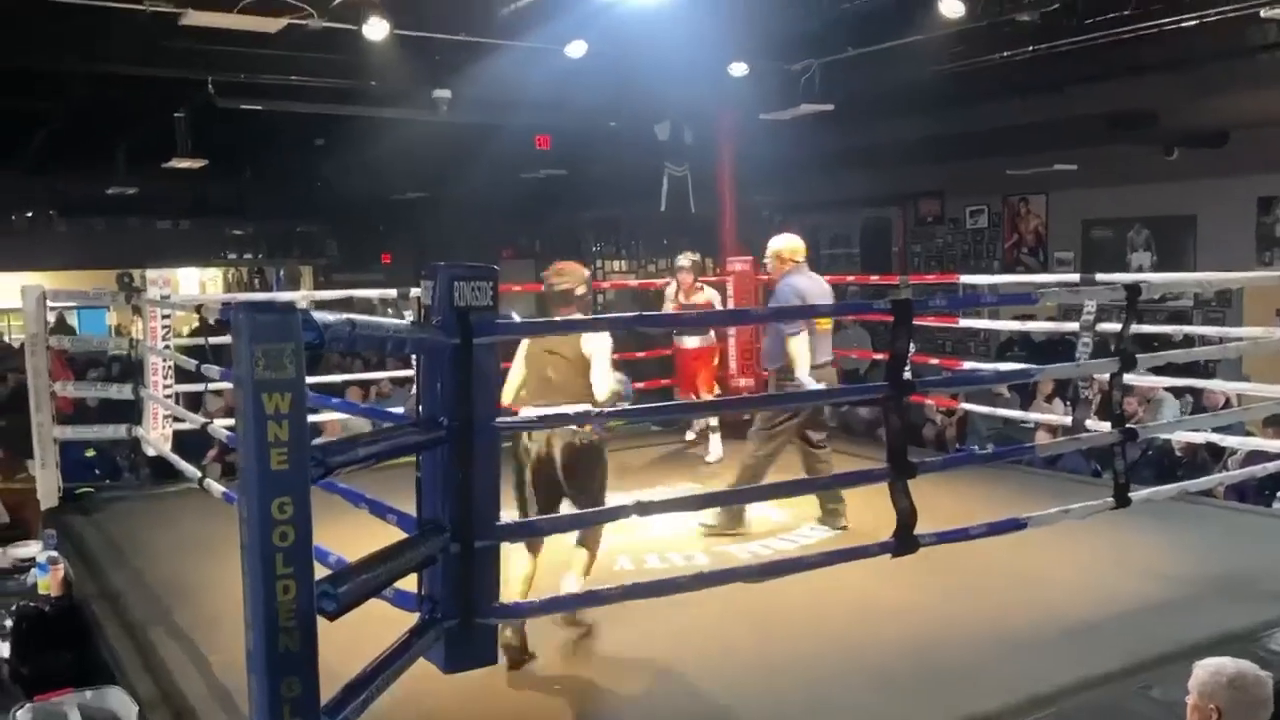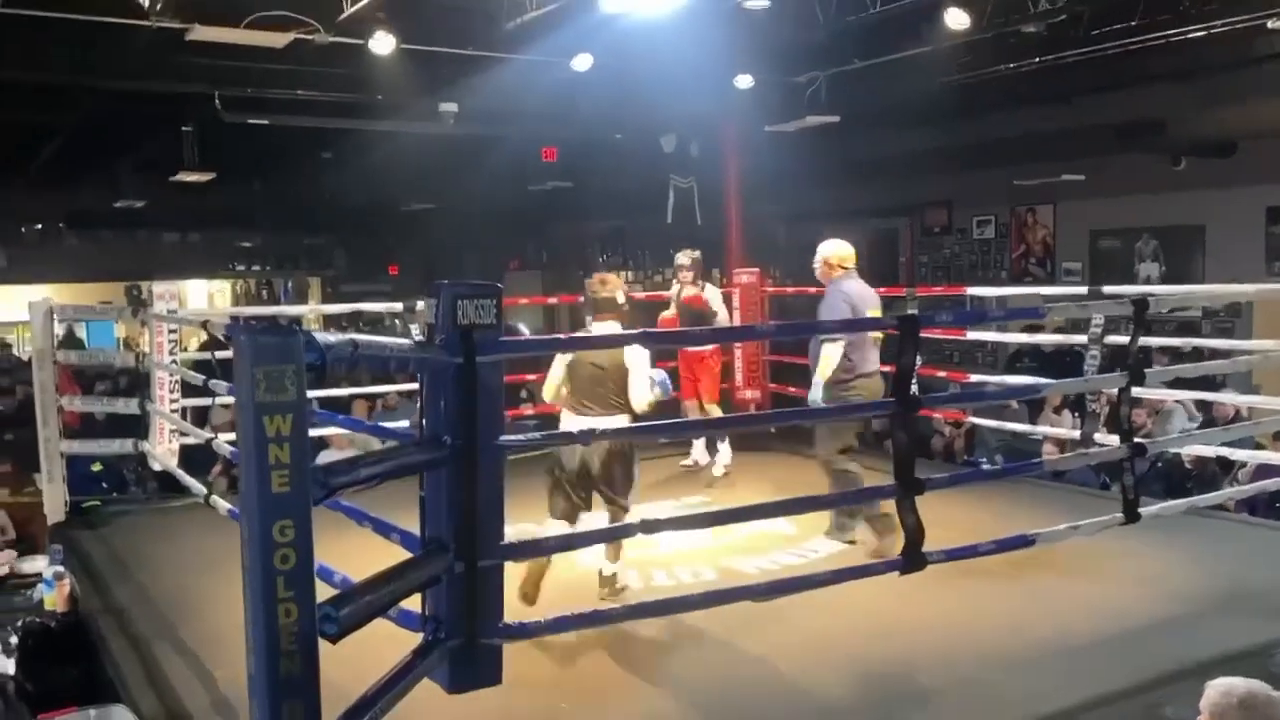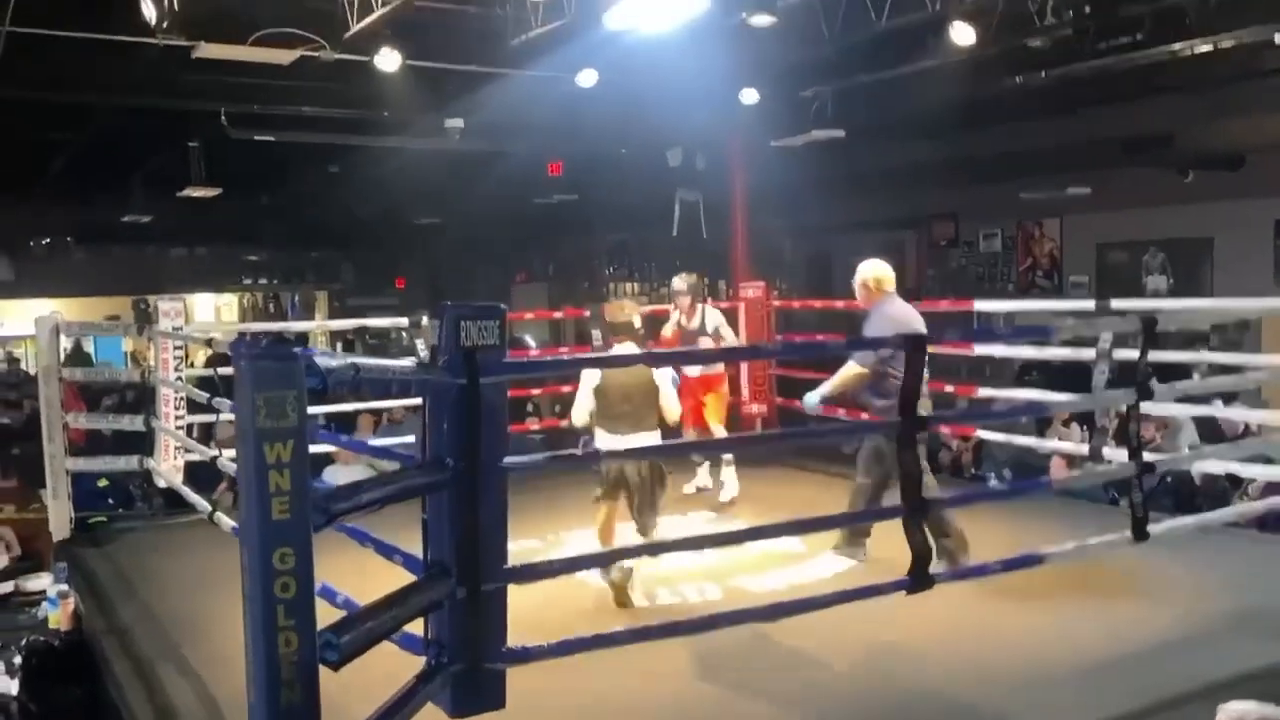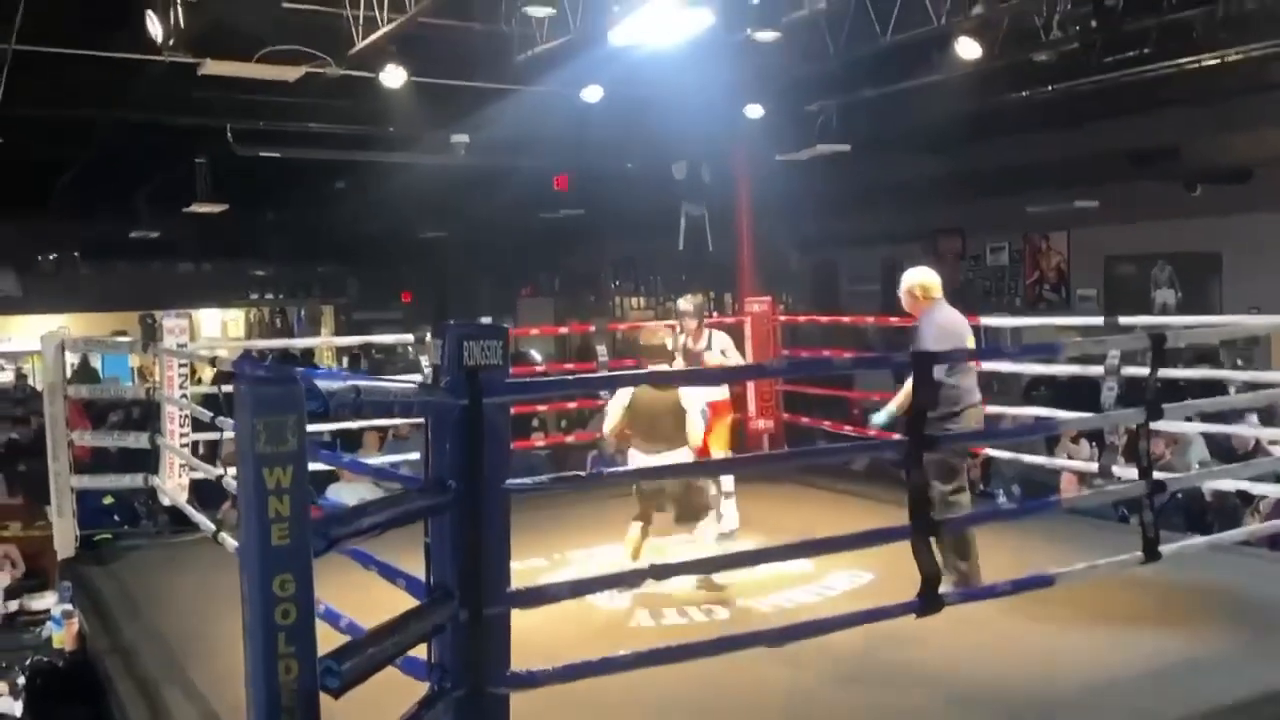
dt=0.2s
person 1, frame 1
left shoulder: (531, 341)
right shoulder: (594, 338)
left elbow: (508, 398)
right elbow: (603, 393)
right wrist: (618, 387)
left hip: (530, 435)
right hip: (576, 436)
left knee: (532, 536)
right knee: (590, 522)
left ankle: (514, 628)
right ankle: (571, 596)
person 1, frame 2
right shoulder: (633, 349)
left elbow: (549, 395)
right elbow: (639, 404)
right wrist: (654, 392)
right hip: (611, 440)
left knee: (562, 515)
right knee: (618, 512)
left ankle: (539, 561)
right ankle: (609, 577)
person 1, frame 3
left shoulder: (595, 369)
right shoulder: (656, 367)
left elbow: (579, 419)
right elbow: (672, 416)
right wrist: (671, 394)
left hip: (608, 453)
right hip: (644, 453)
left knee: (607, 500)
right knee: (645, 524)
left ankle: (609, 564)
right ankle: (621, 574)
person 1, frame 4
left shoulder: (628, 389)
right shoulder: (686, 391)
left elbow: (608, 431)
right elbow: (694, 440)
right wrist: (698, 416)
left hip: (643, 469)
left knee: (642, 518)
right knee: (705, 512)
person 2, frame 1
left shoulder: (788, 287)
right shoulder: (821, 285)
left elbow: (795, 333)
left wrist: (803, 375)
left hip: (793, 379)
right hip: (823, 372)
left knee: (762, 443)
right knee: (814, 443)
left ankle: (732, 515)
right ankle: (833, 511)
person 2, frame 2
left shoulder: (837, 293)
right shoulder: (867, 292)
left elbow: (833, 342)
left wrist: (818, 382)
left hip: (845, 388)
right hip: (869, 381)
left knee: (836, 455)
right knee: (846, 453)
left ankle: (881, 524)
right ankle: (843, 524)
person 2, frame 3
left shoulder: (884, 317)
right shoulder: (903, 311)
left elbow: (861, 365)
left wrist: (820, 392)
left hip: (899, 409)
right knee: (870, 474)
left ankle: (952, 550)
right ankle: (853, 541)
person 2, frame 4
left shoulder: (936, 325)
right shoulder: (946, 318)
left wrist: (889, 411)
left hip: (950, 420)
right hip: (954, 417)
left knee: (949, 496)
right knee: (922, 486)
left ankle: (965, 577)
right ankle: (936, 566)
person 3, frame 1
left shoulder: (710, 293)
right shoulder: (670, 291)
left wrist: (711, 309)
right wrist: (667, 314)
left hip: (705, 349)
right hip: (681, 349)
left knee: (705, 393)
right knee: (681, 391)
left ankle: (715, 443)
right ankle: (698, 419)
person 3, frame 2
left shoulder: (710, 291)
right shoulder: (676, 291)
left elbow: (725, 323)
left wrist: (706, 305)
right wrist: (668, 319)
left hip: (707, 353)
right hip: (686, 353)
left knee: (709, 402)
right knee: (689, 403)
left ankle: (724, 450)
right ankle: (699, 452)
person 3, frame 3
left shoulder: (712, 315)
right shoulder: (675, 316)
left elbow: (734, 344)
right elbow: (673, 344)
left wrist: (716, 346)
right wrist: (667, 339)
left hip: (713, 378)
right hip: (688, 380)
left knee: (715, 426)
right knee: (690, 430)
left ankle: (729, 476)
right ankle: (702, 475)
person 3, frame 4
left shoulder: (719, 339)
right shoulder: (680, 340)
left elbow: (742, 366)
left wrist: (723, 361)
right wrist: (677, 370)
left hip: (717, 403)
left knee: (719, 453)
left ankle: (729, 510)
